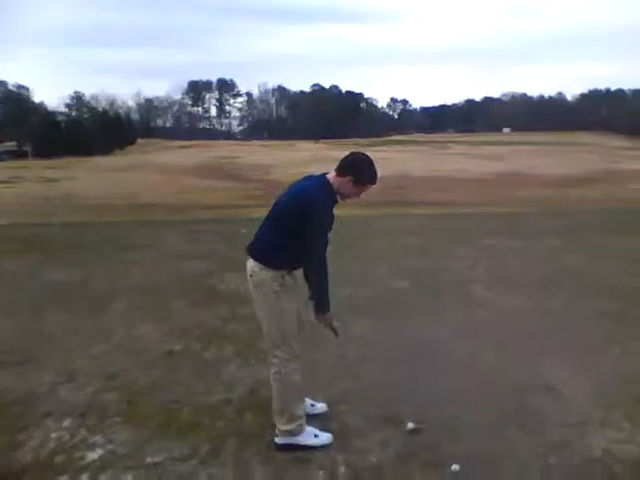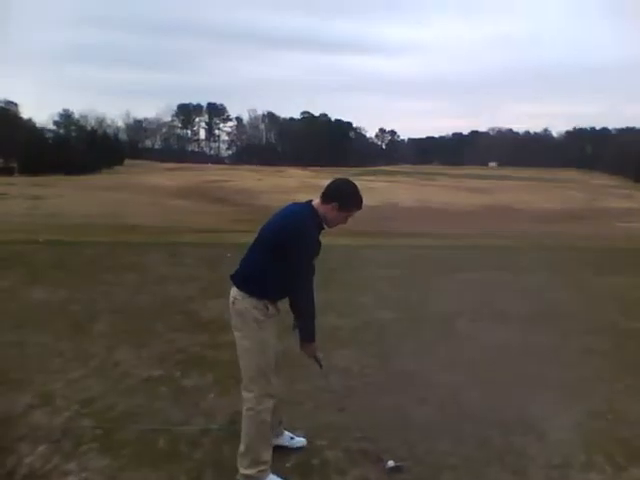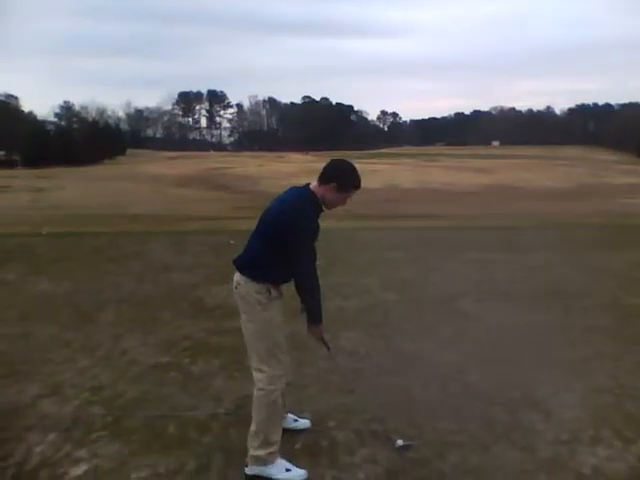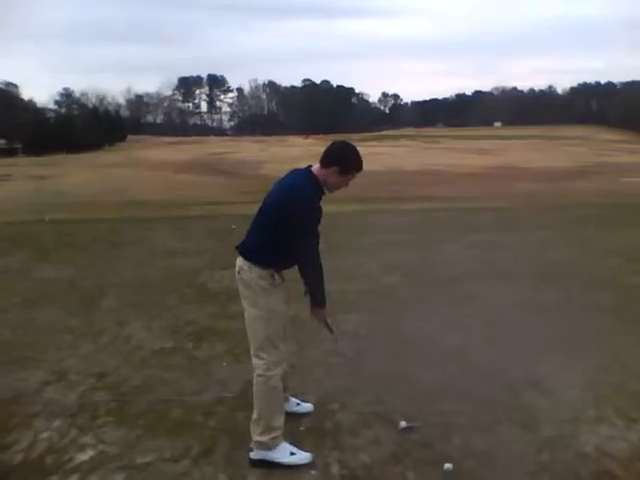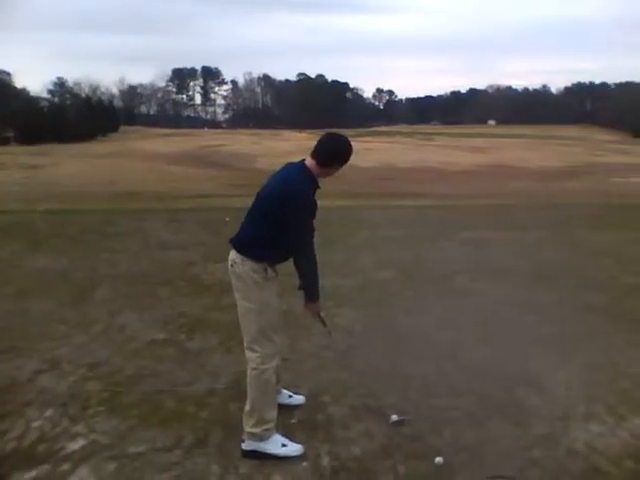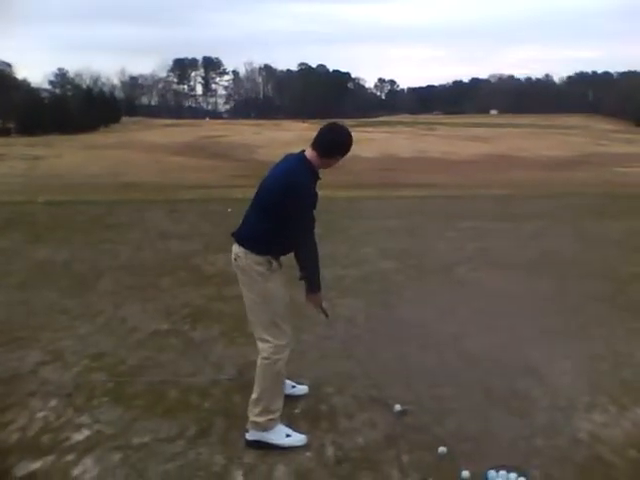
dt=0.5s
person 1, frame 1
left shoulder: (313, 186)
right shoulder: (316, 202)
right elbow: (315, 257)
left wrist: (313, 295)
right wrist: (322, 306)
left hip: (279, 267)
right hip: (270, 273)
left knee: (295, 336)
right knee: (286, 352)
left ankle: (292, 400)
right ankle: (290, 430)
person 1, frame 2
left shoulder: (299, 214)
right shoulder: (303, 230)
right elbow: (302, 287)
left wrist: (300, 322)
right wrist: (307, 336)
left hip: (255, 297)
right hip: (253, 303)
left knee: (265, 377)
right knee: (259, 389)
left ankle: (272, 431)
person 1, frame 3
left shoulder: (298, 198)
right shoulder: (301, 213)
left elbow: (298, 264)
right elbow: (305, 269)
left wrist: (307, 305)
right wrist: (314, 318)
left hip: (260, 282)
right hip: (257, 288)
left knee: (274, 357)
right knee: (271, 370)
left ankle: (275, 414)
person 1, frame 4
left shoulder: (299, 180)
right shoulder: (303, 197)
left elbow: (300, 247)
right elbow: (307, 253)
left wrist: (310, 287)
right wrist: (318, 301)
left hip: (262, 266)
right hip: (259, 273)
left knee: (276, 343)
right knee: (269, 356)
left ankle: (278, 398)
right ankle: (265, 444)
person 1, frame 5
left shoulder: (293, 173)
right shoulder: (299, 192)
left elbow: (296, 241)
right elbow: (303, 247)
left wrist: (304, 282)
right wrist: (312, 294)
left hip: (254, 259)
right hip: (253, 267)
left knee: (270, 336)
right knee: (263, 349)
left ankle: (271, 391)
right ankle: (257, 436)
person 1, frame 6
left shoulder: (293, 165)
right shoulder: (300, 183)
right elbow: (303, 238)
left wrist: (306, 274)
right wrist: (313, 285)
left hip: (257, 251)
right hip: (257, 259)
left knee: (274, 329)
right knee: (275, 339)
left ankle: (274, 382)
right ankle: (262, 426)
